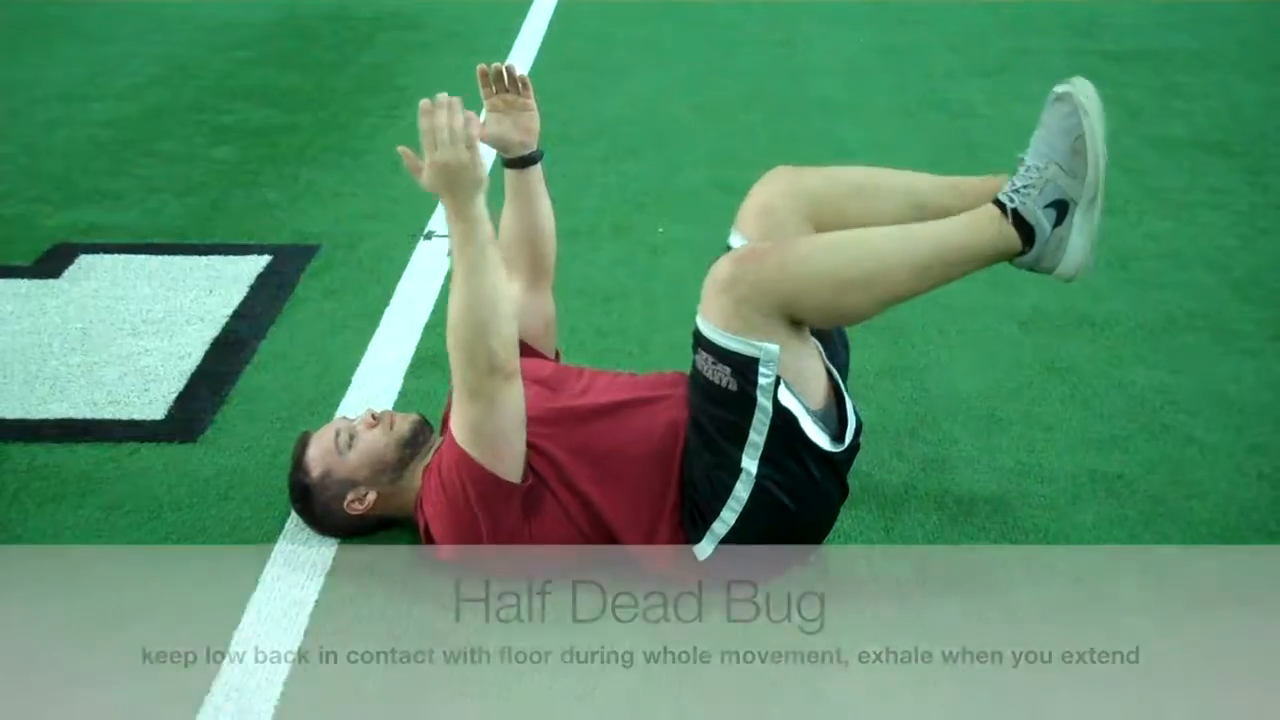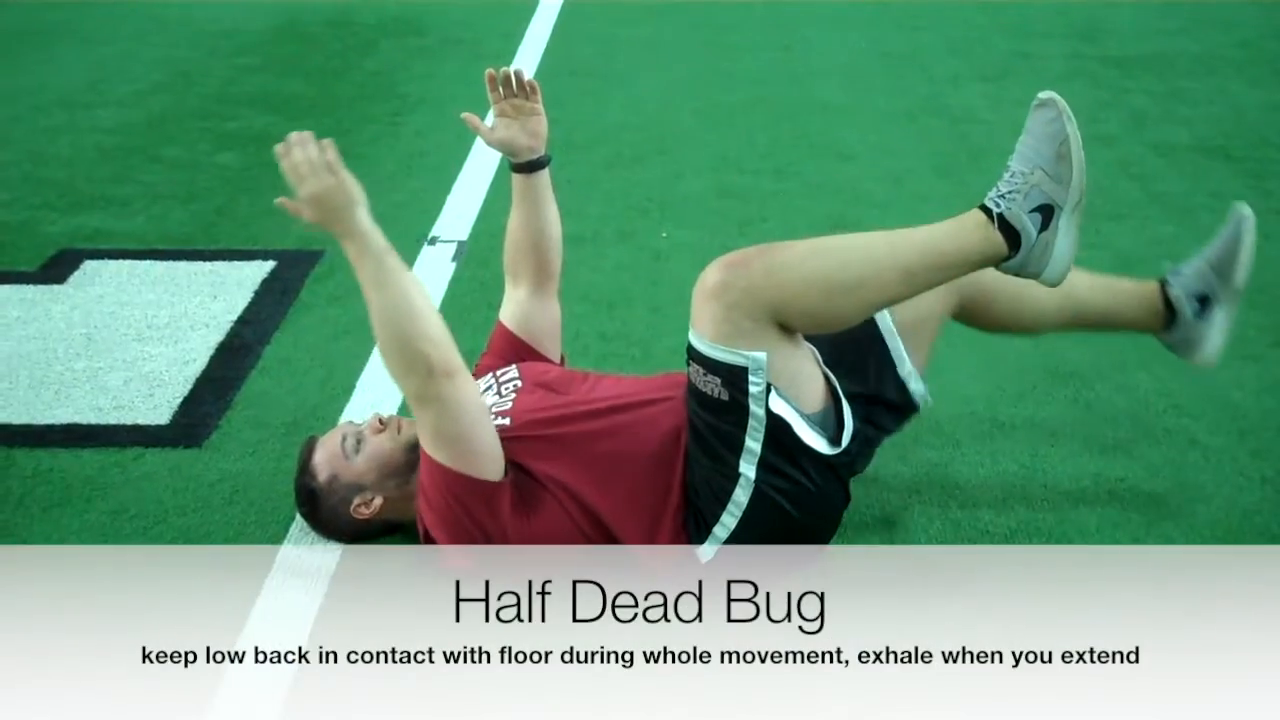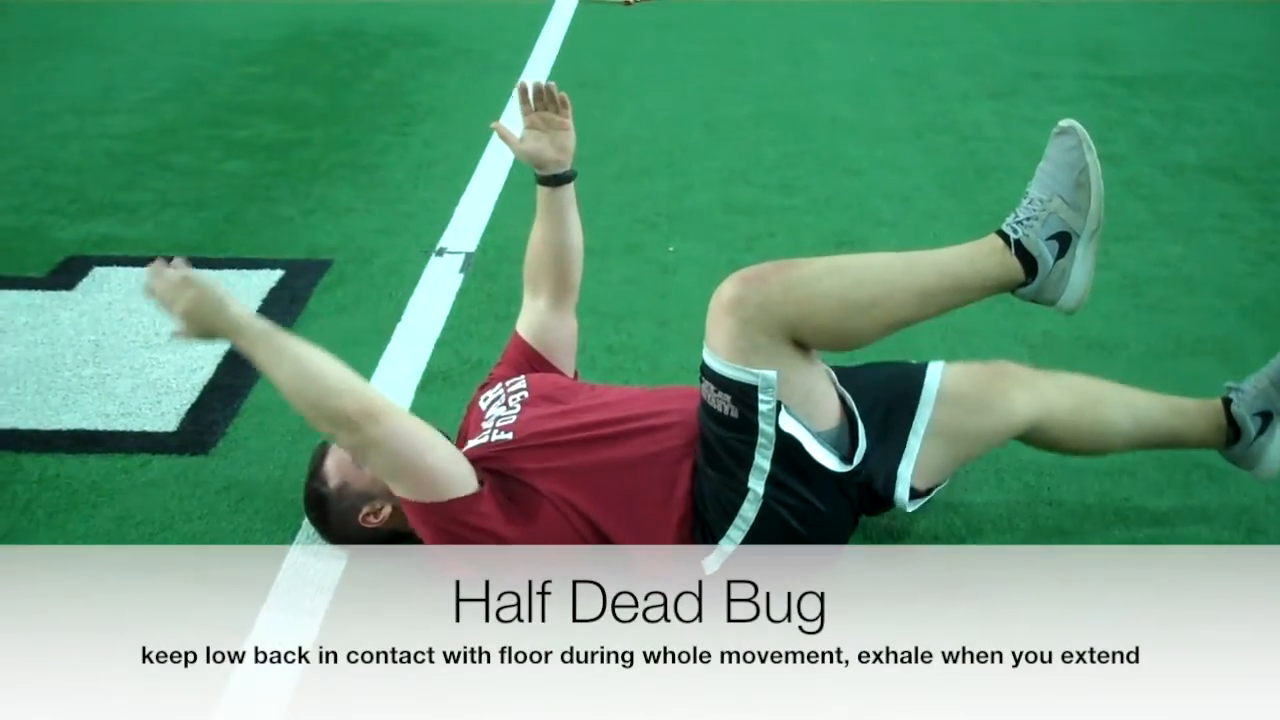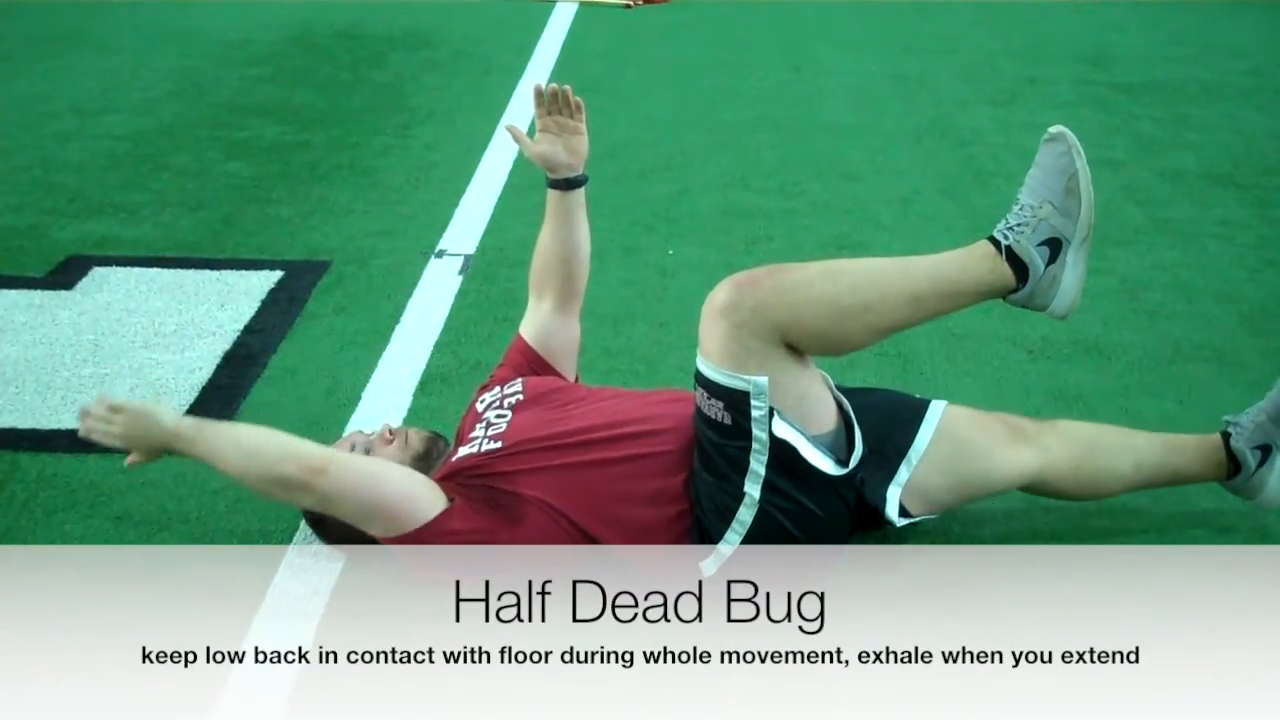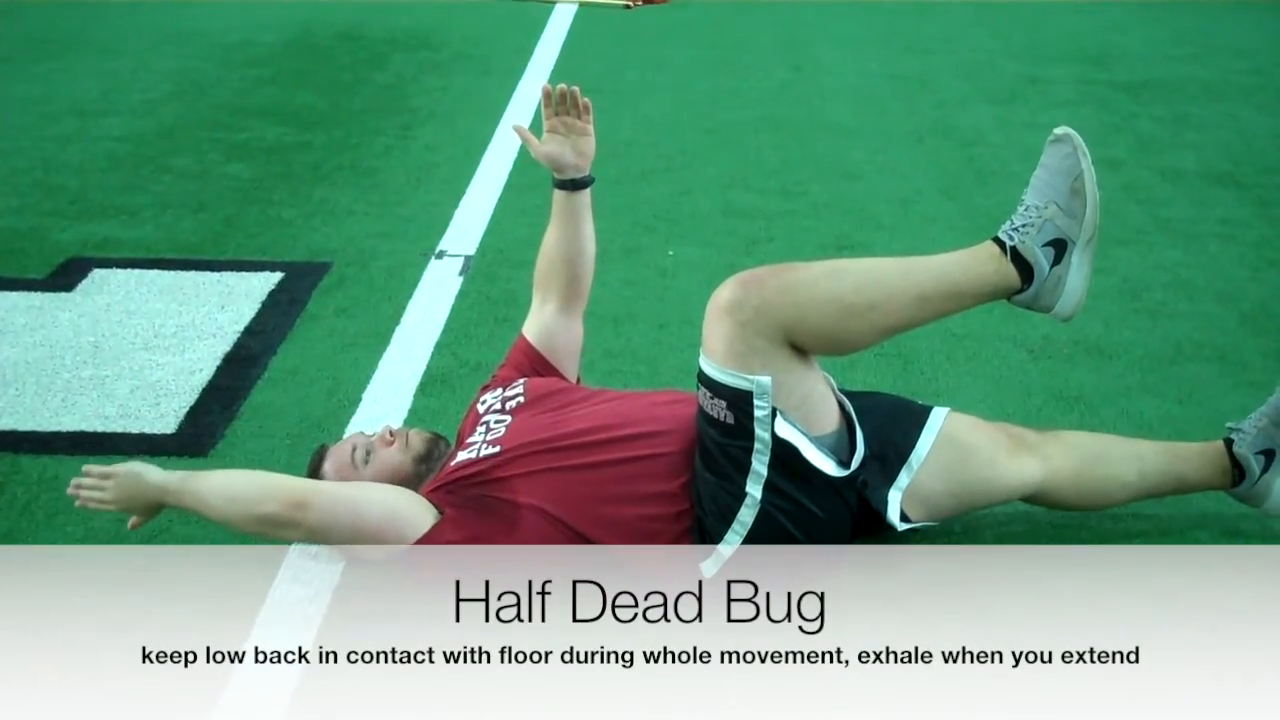
dt=0.5s
person 1, frame 1
left shoulder: (464, 419)
right shoulder: (461, 509)
left elbow: (530, 281)
right elbow: (490, 378)
left wrist: (520, 157)
right wrist: (465, 204)
left hip: (739, 428)
right hip: (750, 493)
left knee: (786, 194)
right knee: (746, 275)
left ankle: (1025, 215)
right ankle: (1024, 221)
person 1, frame 2
left shoulder: (500, 386)
right shoulder: (455, 507)
left elbow: (532, 282)
right elbow: (431, 379)
left wrist: (527, 159)
right wrist: (352, 227)
left hip: (760, 437)
right hip: (746, 504)
left knee: (940, 263)
right knee: (733, 281)
left ankle: (1169, 306)
right ankle: (1009, 226)
person 1, frame 3
left shoulder: (499, 399)
right shoulder: (457, 522)
left elbow: (551, 295)
right elbow: (360, 411)
left wrist: (555, 175)
right wrist: (231, 320)
left hip: (775, 449)
right hip: (745, 513)
left knee: (1016, 387)
right knee: (748, 296)
right ankle: (1023, 252)
person 1, frame 4
left shoulder: (504, 400)
right shoulder: (445, 518)
left elbow: (558, 295)
right elbow: (310, 476)
left wrist: (566, 178)
right wrist: (173, 427)
left hip: (779, 455)
right hip: (743, 513)
left knee: (1022, 444)
right knee: (742, 301)
right ankle: (1015, 259)
person 1, frame 5
left shoulder: (510, 395)
right shoulder: (446, 522)
left elbow: (561, 297)
right elbow: (293, 508)
left wrist: (571, 179)
right wrist: (161, 481)
left hip: (775, 457)
right hip: (745, 515)
left knee: (1020, 454)
right knee: (745, 299)
right ankle: (1022, 259)
